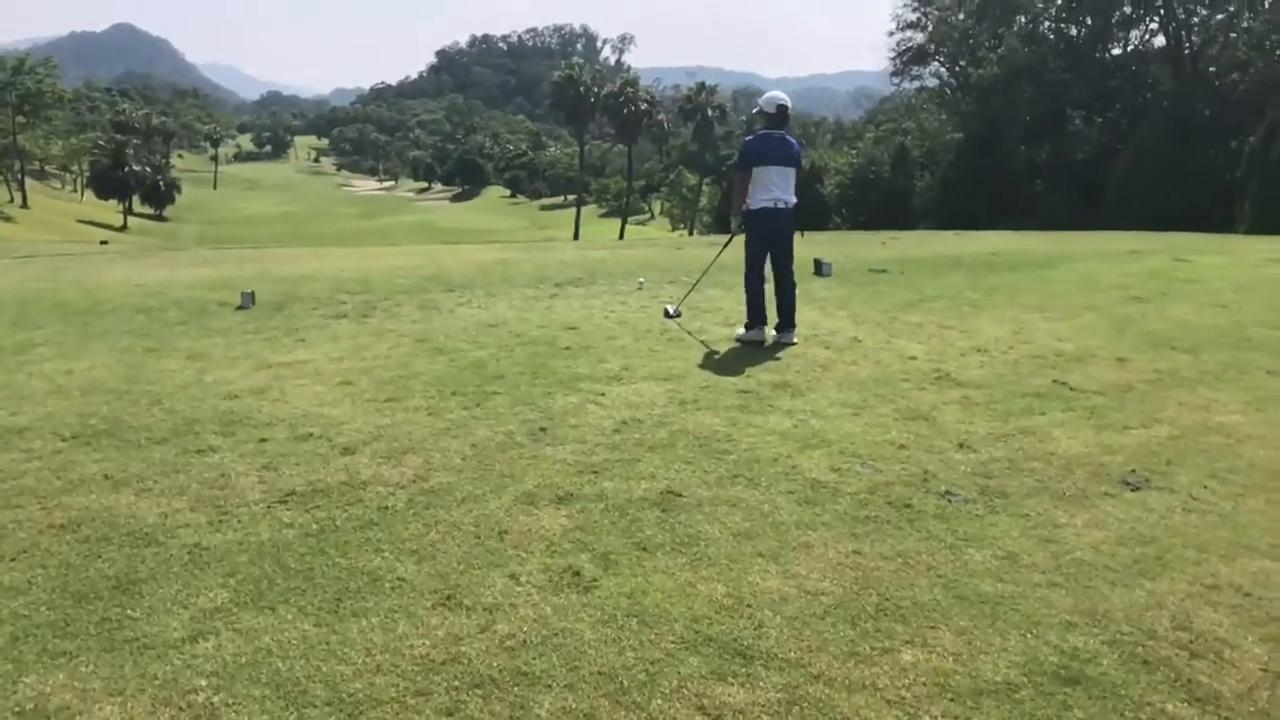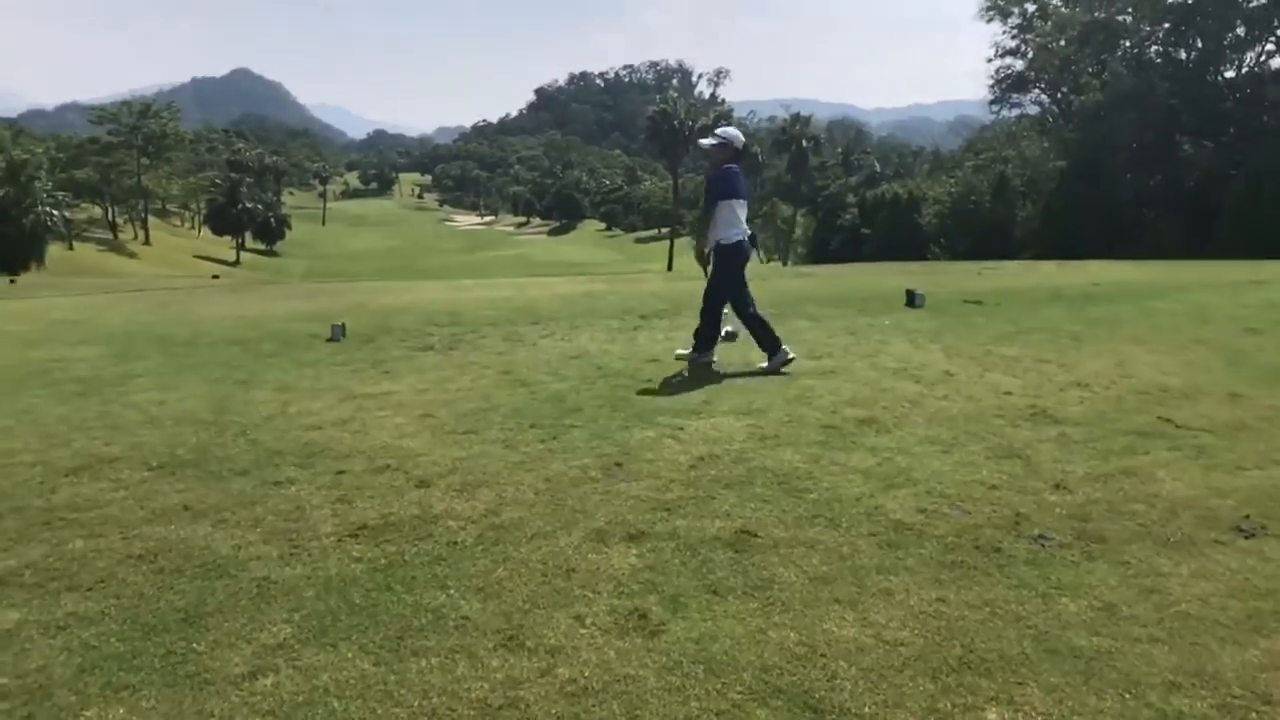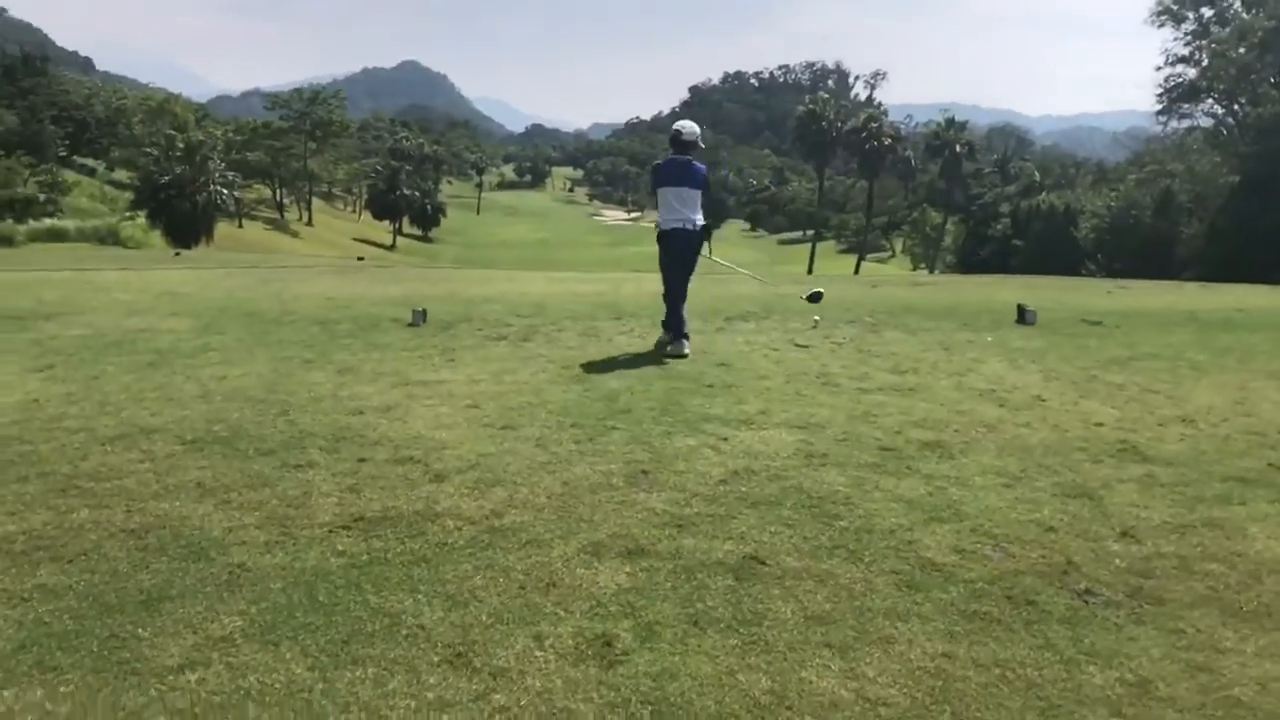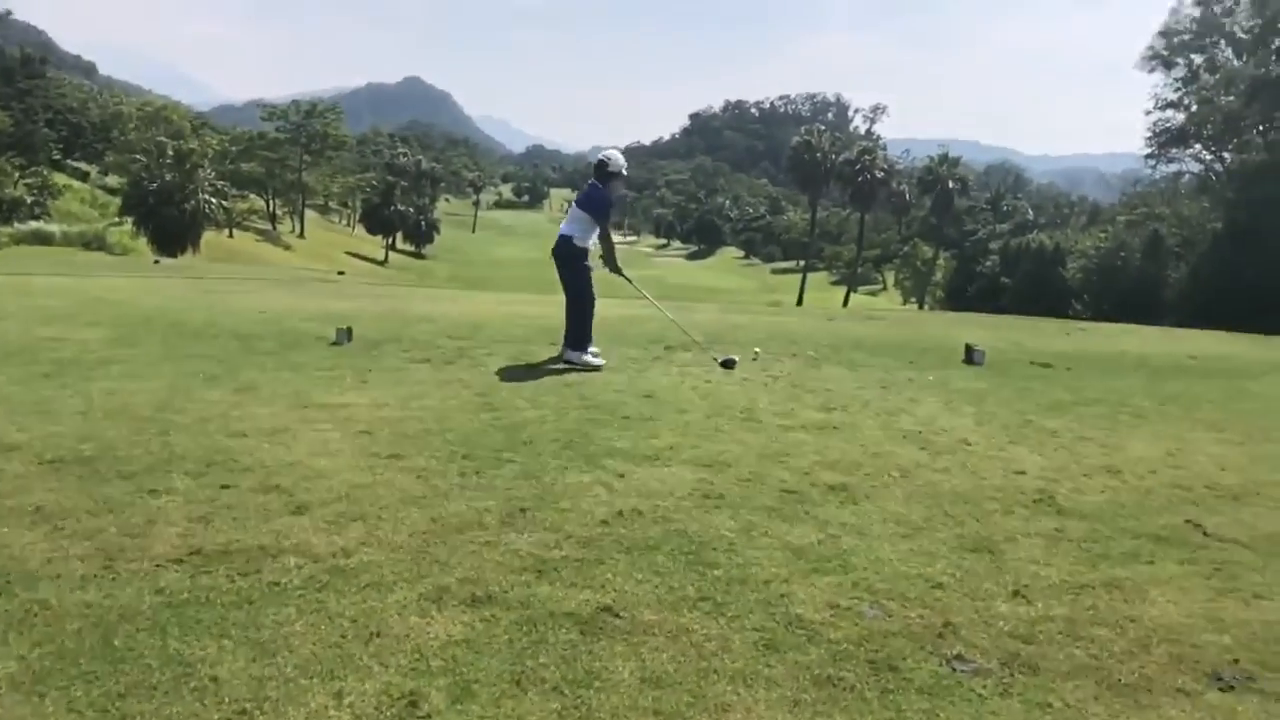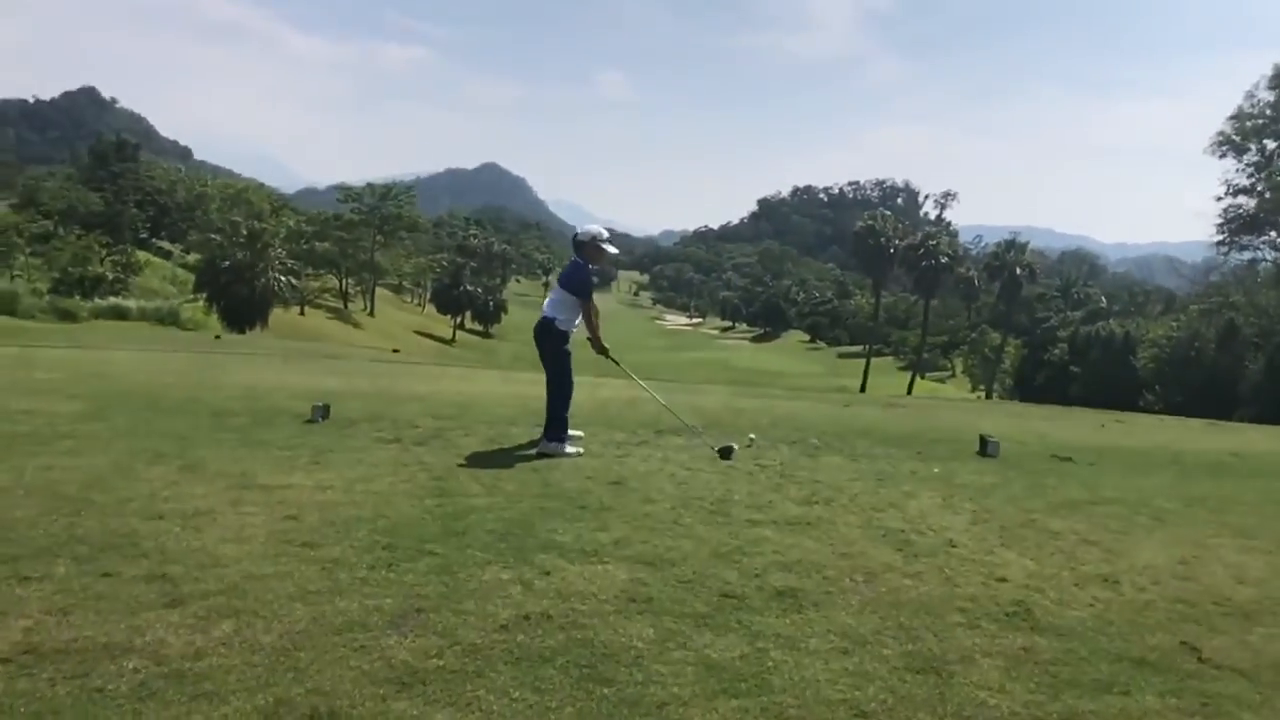
dt=1s
person 1, frame 1
left shoulder: (752, 144)
right shoulder: (794, 147)
left elbow: (741, 185)
right elbow: (791, 183)
left wrist: (737, 214)
left hip: (760, 214)
right hip: (786, 214)
left knee: (754, 272)
right knee: (785, 273)
left ankle: (756, 327)
right ankle: (787, 329)
person 1, frame 2
left shoulder: (718, 178)
right shoulder: (737, 177)
left elbow: (707, 217)
left wrist: (699, 246)
right wrist: (708, 245)
left hip: (728, 249)
right hip: (738, 245)
left knee: (741, 304)
right knee: (713, 298)
left ankle: (776, 350)
right ankle: (702, 349)
person 1, frame 3
left shoulder: (659, 169)
right shoulder: (700, 171)
left elbow: (658, 200)
right elbow: (700, 203)
left hip: (670, 233)
right hip: (694, 233)
left knee: (672, 288)
right knee: (680, 286)
left ankle: (679, 339)
right ankle: (671, 330)
person 1, frame 4
left shoulder: (591, 190)
right shoulder: (601, 198)
right elbow: (605, 234)
left wrist: (606, 255)
right wrist: (613, 263)
left hip: (566, 247)
right hip: (573, 250)
left knee: (576, 298)
right knee: (584, 300)
left ankle: (573, 343)
right ankle: (576, 350)
person 1, frame 5
left shoulder: (581, 270)
right shoulder: (581, 273)
left elbow: (590, 307)
right elbow: (587, 313)
left wrist: (596, 337)
right wrist: (598, 341)
left hip: (553, 330)
right hip: (553, 331)
left knee: (560, 382)
right knee: (561, 384)
left ankle: (556, 429)
right ankle: (552, 439)
